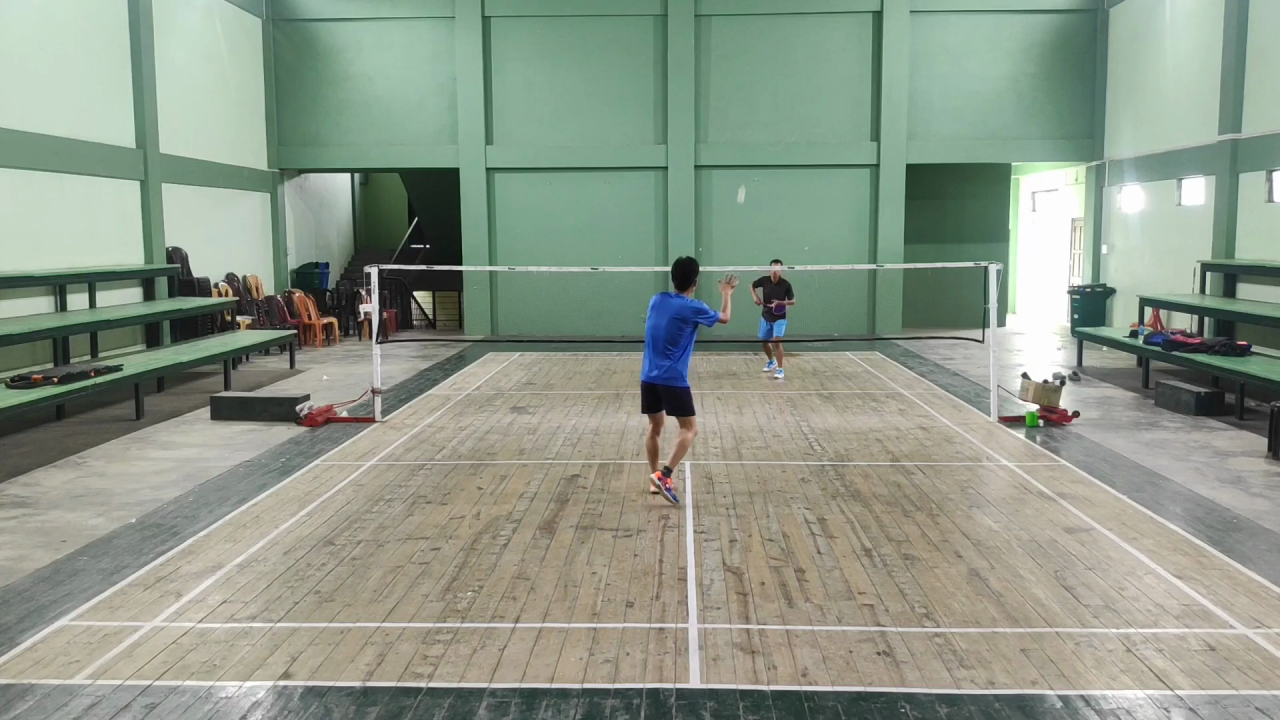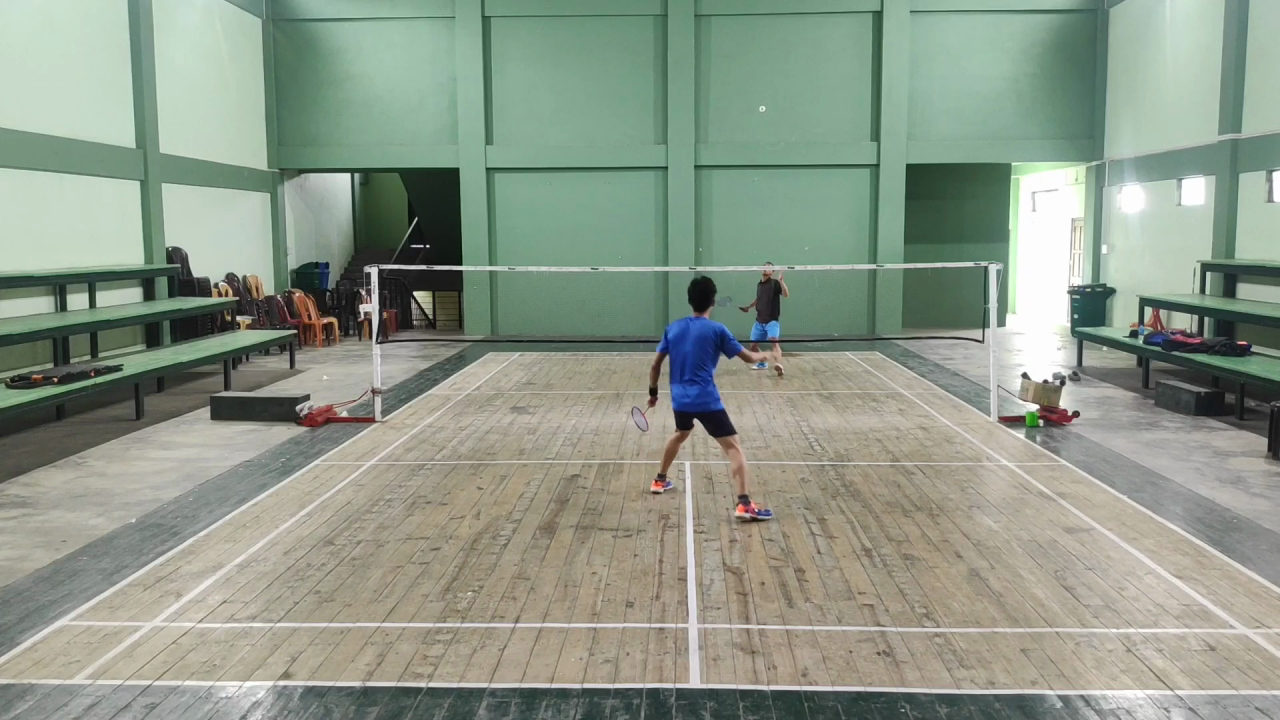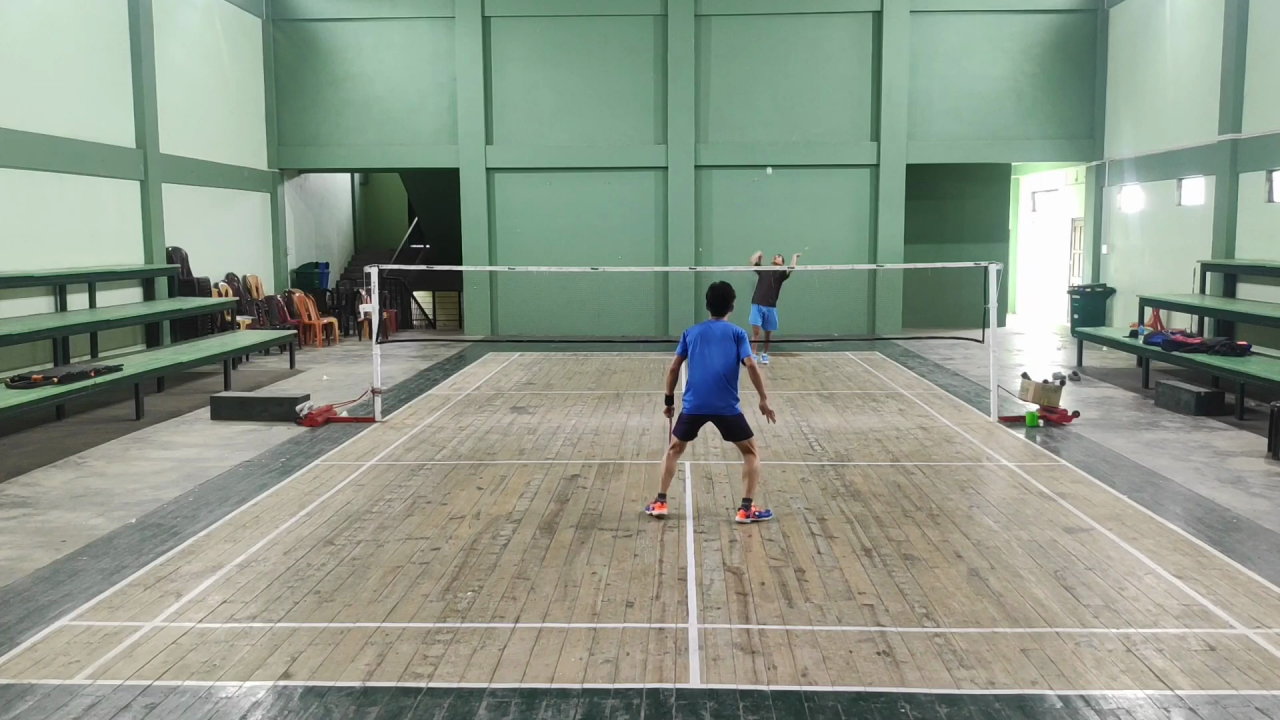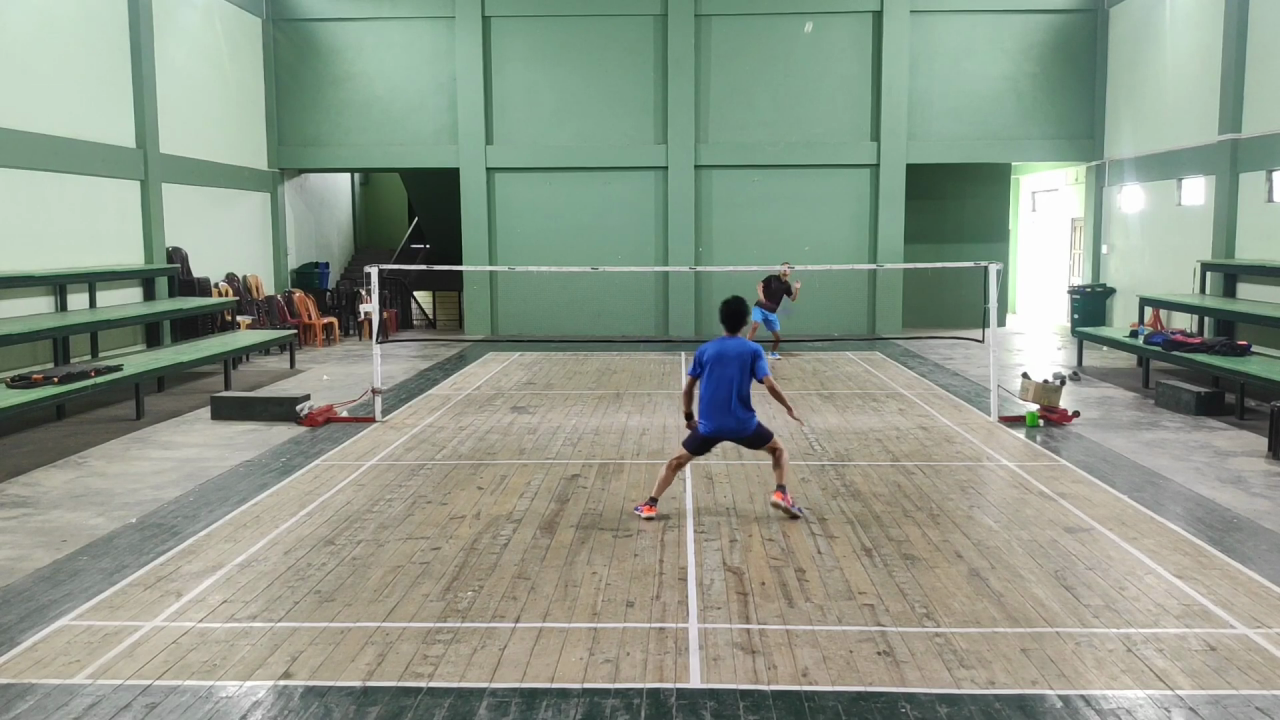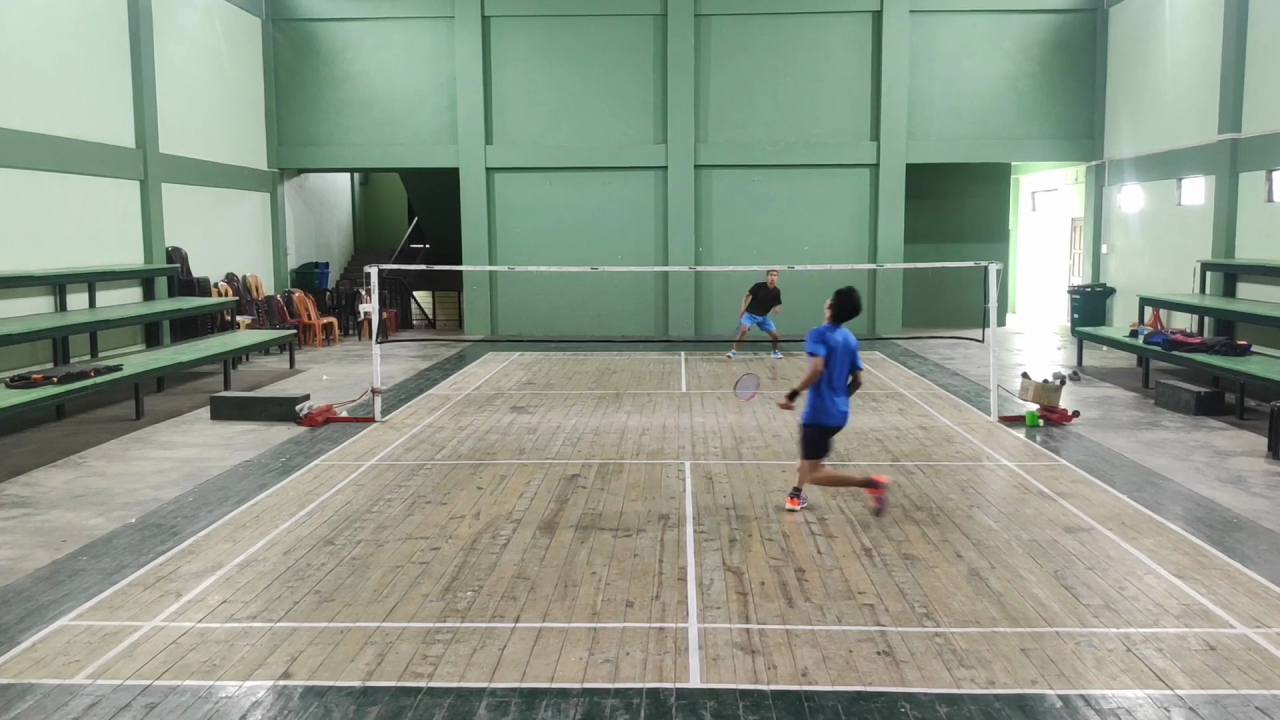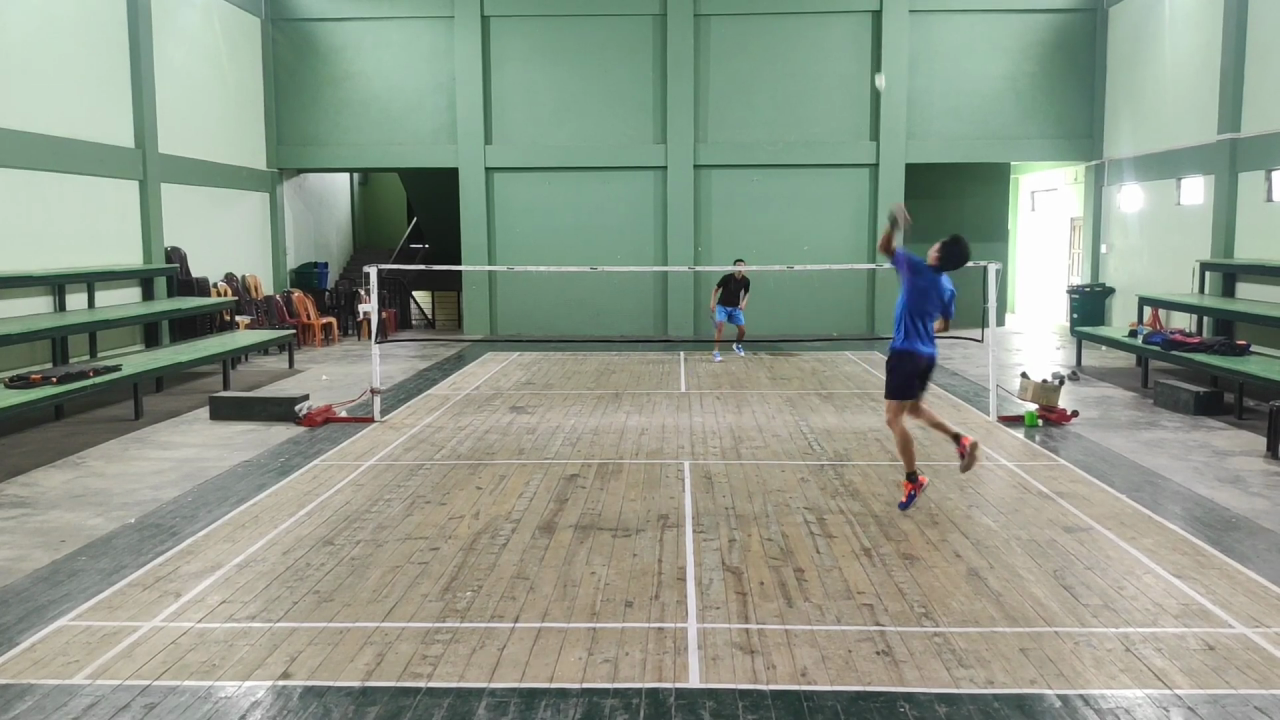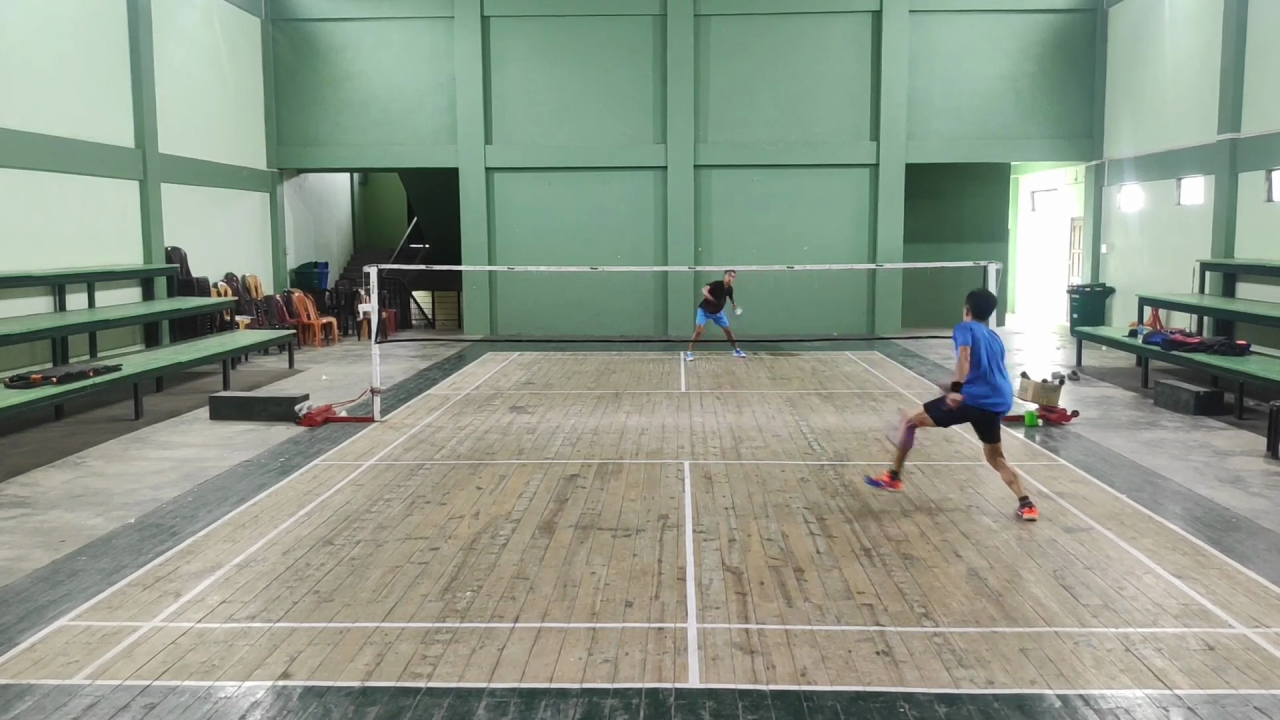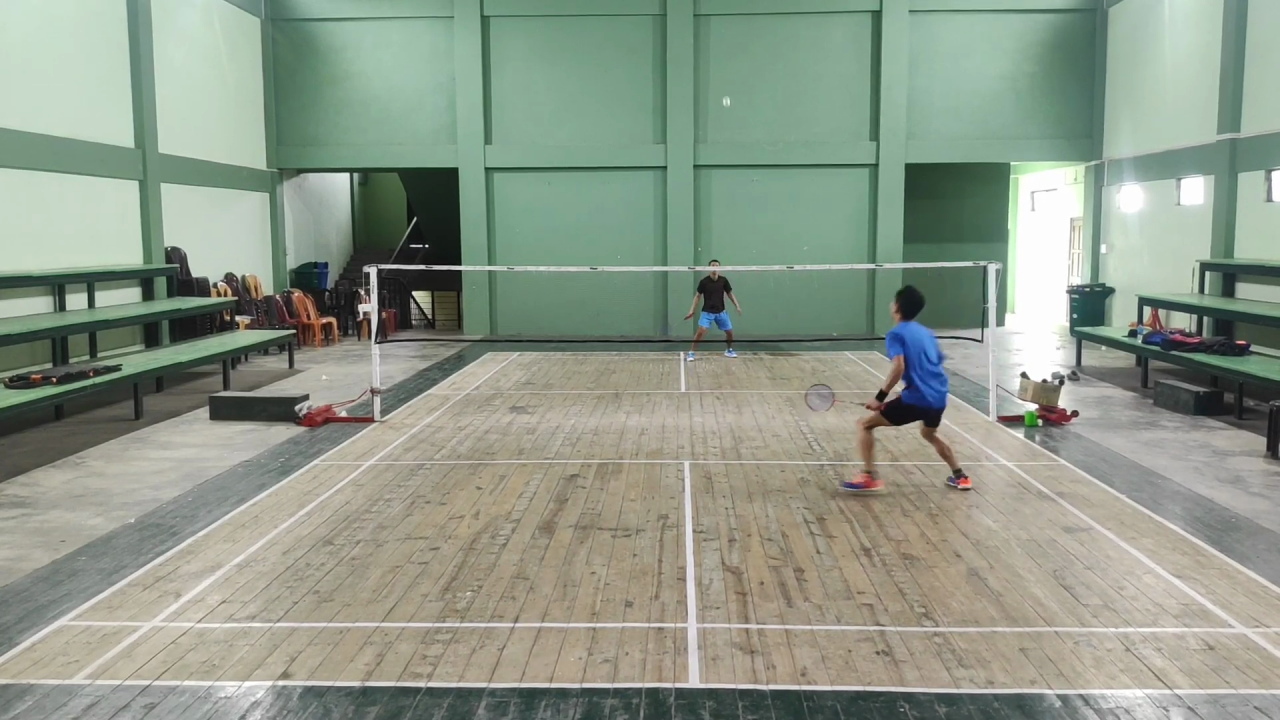
dt=0.4s
person 1, frame 1
left shoulder: (656, 300)
right shoulder: (694, 308)
right elbow: (724, 317)
right wrist: (726, 292)
left hip: (648, 375)
right hip: (673, 378)
left knee: (655, 426)
right knee: (688, 428)
left ankle: (658, 476)
right ankle: (664, 475)
person 1, frame 2
left shoulder: (673, 328)
right shoulder: (716, 330)
left elbow: (655, 365)
right elbow: (748, 358)
left wrist: (652, 392)
right wrist: (762, 355)
left hip: (680, 399)
right hip: (706, 401)
left knee: (680, 434)
right knee: (733, 449)
left ankle: (660, 480)
right ankle: (744, 505)
person 1, frame 3
left shoulder: (691, 332)
right shoulder: (737, 333)
left elbow: (674, 369)
right elbow: (751, 365)
left wrist: (668, 401)
right wrist: (763, 400)
left hip: (693, 405)
right hip: (726, 406)
left knee: (674, 450)
right knee: (750, 452)
left ankle: (660, 502)
right ankle: (746, 508)
person 1, frame 4
left shoulder: (704, 351)
right shoulder: (753, 350)
left elbow: (688, 389)
right elbow: (770, 385)
left wrist: (688, 417)
right wrist: (789, 409)
left hip: (709, 425)
right hip: (743, 424)
left knee: (677, 462)
right knee: (778, 450)
left ankle: (650, 505)
right ankle: (781, 494)
person 1, frame 5
left shoulder: (818, 334)
right shoulder: (849, 340)
left elbow: (816, 369)
right elbow: (857, 381)
left wrist: (792, 395)
left hip: (819, 413)
right hip: (839, 412)
left knee: (814, 474)
left ankle: (873, 484)
right ankle: (796, 496)
person 1, frame 6
left shoulder: (919, 270)
right shoulder: (946, 288)
left elbow: (884, 248)
right elbow: (945, 326)
left wrist: (894, 222)
left hip: (906, 352)
right hip: (926, 354)
left knee: (894, 419)
right knee: (914, 409)
left ankle: (912, 480)
right ankle: (961, 440)
person 1, frame 7
left shoulder: (966, 329)
right shoulder: (995, 339)
left elbow: (965, 357)
left wrist: (957, 388)
left hip: (970, 399)
right hip: (996, 405)
left knee: (910, 421)
right knee: (996, 458)
left ankle: (893, 477)
right ankle: (1026, 504)
person 1, frame 8
left shoulder: (896, 334)
right shoulder: (925, 333)
left elbow: (899, 368)
left wrist: (880, 397)
left hip: (916, 399)
right hip: (939, 398)
left knee: (864, 425)
right knee: (929, 435)
left ankle: (869, 477)
right ankle: (960, 476)
